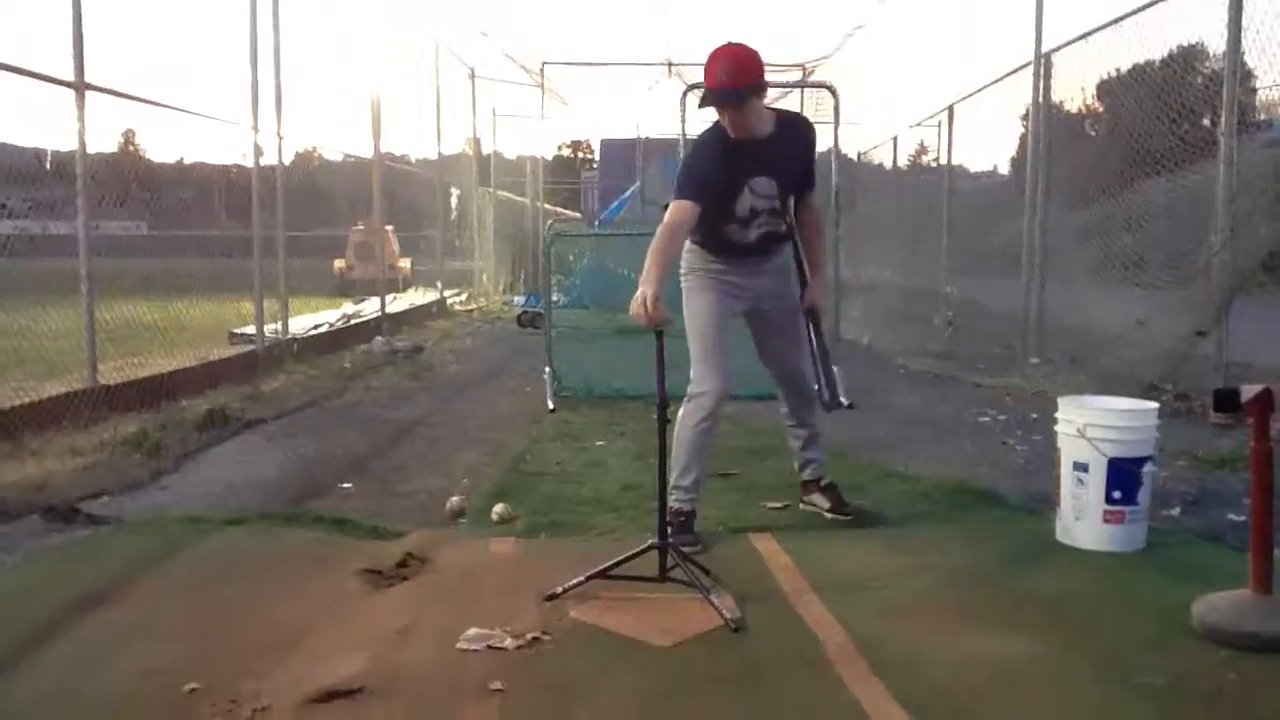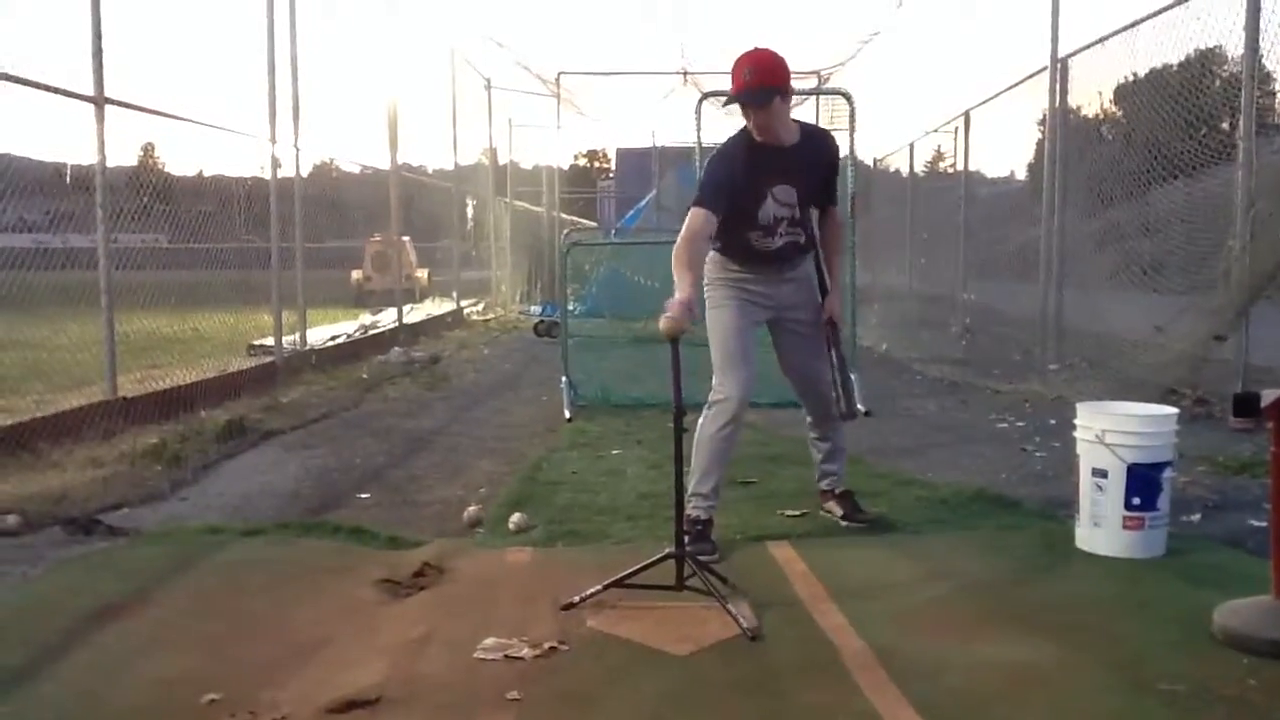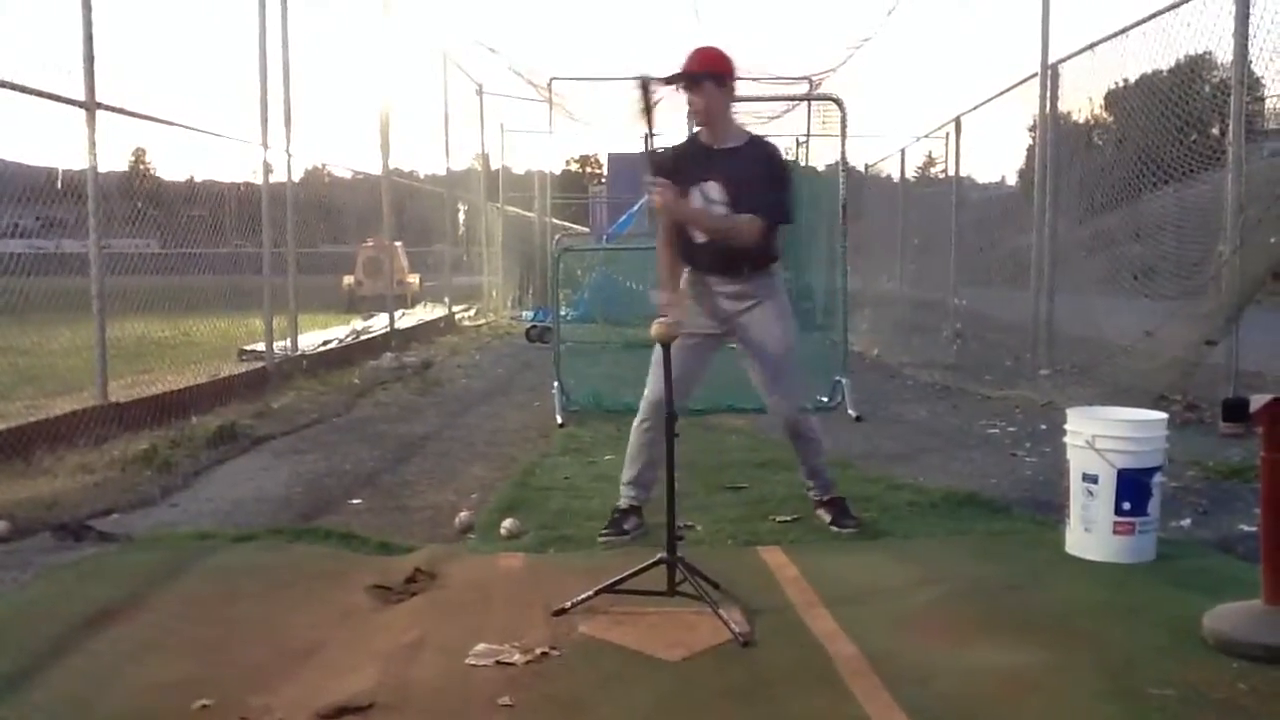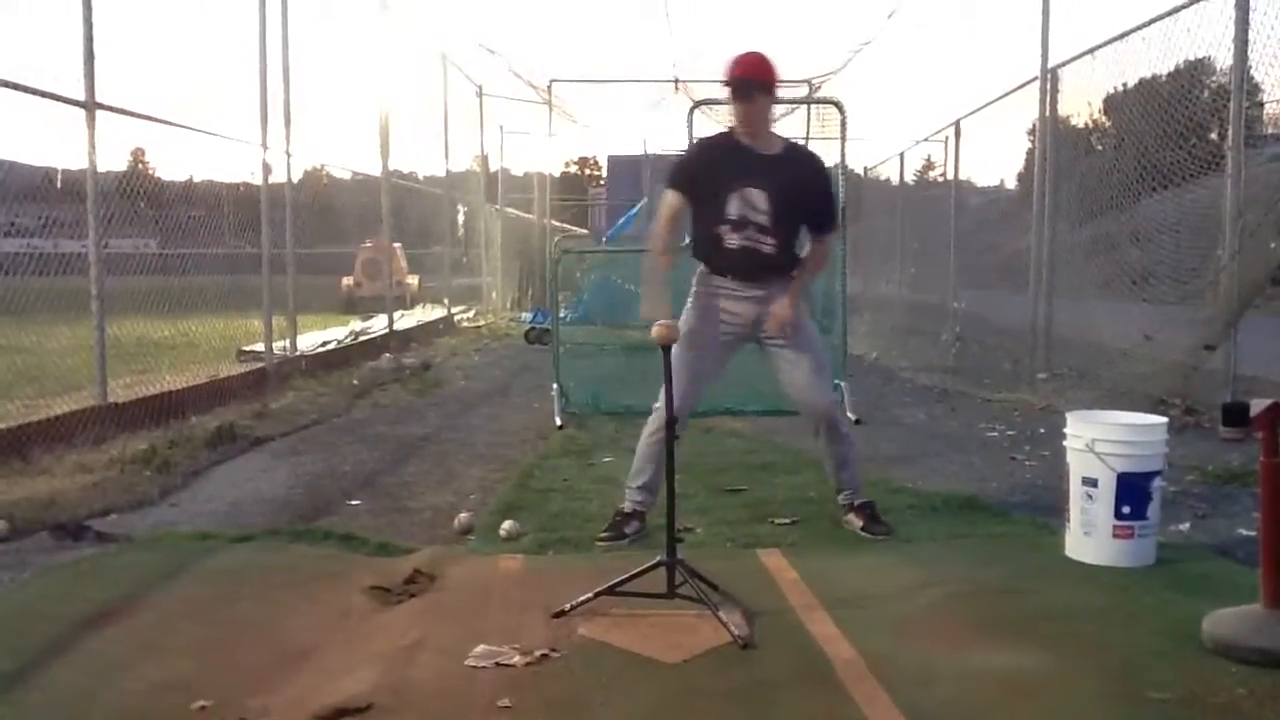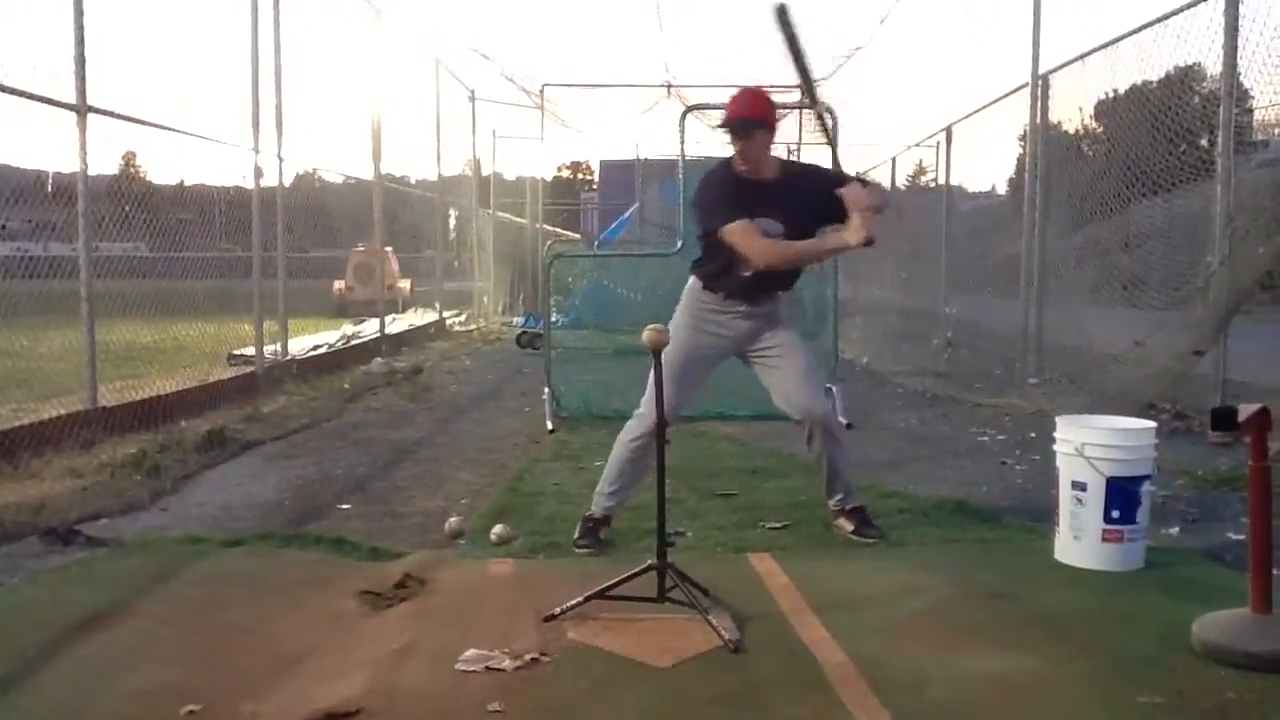
dt=0.7s
person 1, frame 1
left shoulder: (797, 133)
right shoulder: (707, 152)
left elbow: (805, 207)
right elbow: (676, 221)
left wrist: (816, 277)
right wrist: (650, 283)
left hip: (773, 267)
right hip: (711, 270)
left knee: (797, 378)
right knee: (710, 387)
left ankle: (813, 480)
right ankle: (679, 508)
person 1, frame 2
left shoulder: (820, 147)
right shoulder: (730, 160)
left elbow: (829, 218)
right elbow: (694, 235)
left wrist: (835, 290)
right wrist: (684, 291)
left hip: (795, 279)
right hip: (733, 280)
left knee: (821, 389)
right knee: (730, 395)
left ankle: (832, 488)
right ankle: (697, 516)
person 1, frame 3
left shoulder: (762, 157)
right shoulder: (677, 159)
left elbow: (749, 232)
right elbow: (667, 235)
left wrist: (685, 211)
right wrist: (668, 288)
left hip: (758, 293)
right hip: (697, 292)
left knee: (788, 405)
right knee: (656, 401)
left ankle: (823, 494)
right ankle: (630, 504)
person 1, frame 4
left shoulder: (806, 167)
right shoulder: (709, 155)
left elbow: (820, 244)
right elbow: (666, 222)
left wrist: (791, 298)
right wrist: (655, 289)
left hip: (780, 295)
right hip: (715, 293)
left knee: (821, 404)
right knee: (672, 404)
left ankle: (852, 500)
right ankle: (635, 506)
person 1, frame 5
left shoulder: (807, 182)
right shoulder: (716, 186)
left elbow: (876, 200)
right elbow: (761, 254)
left wrist: (861, 198)
right wrist: (842, 239)
left hip: (766, 314)
right hip: (707, 309)
left knee: (817, 410)
right knee: (653, 415)
left ankle: (843, 505)
right ankle: (599, 512)
